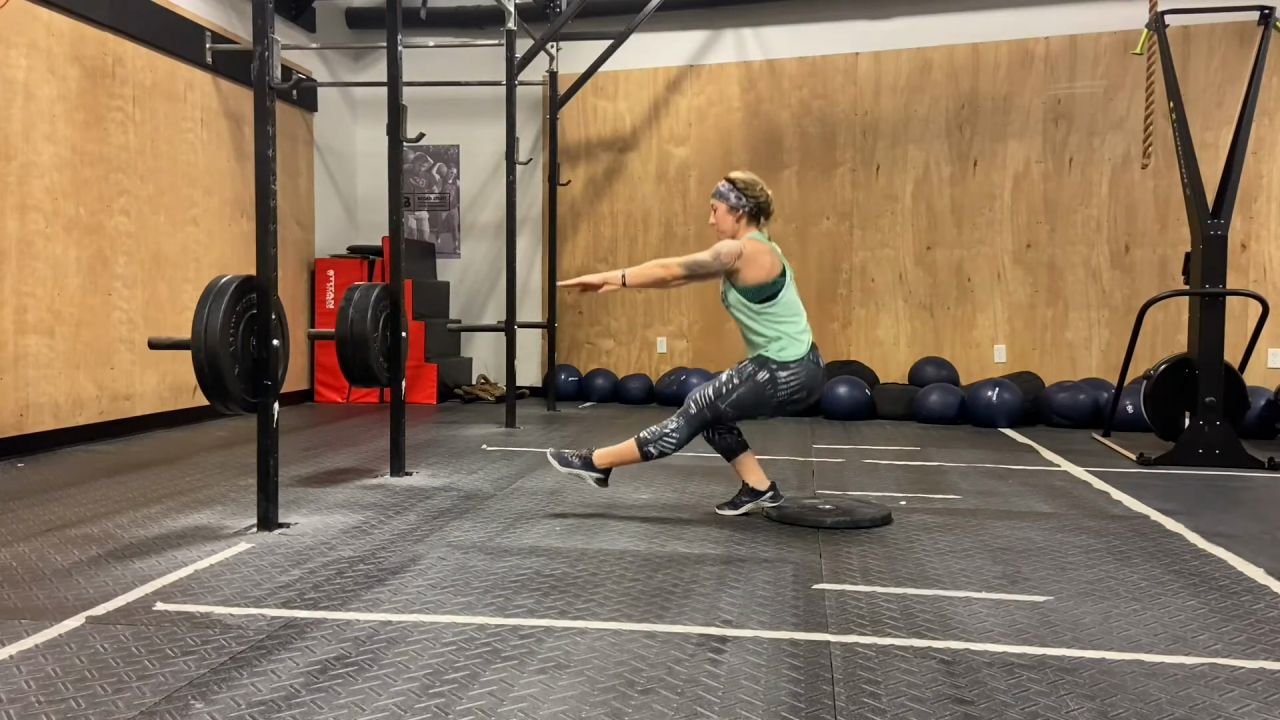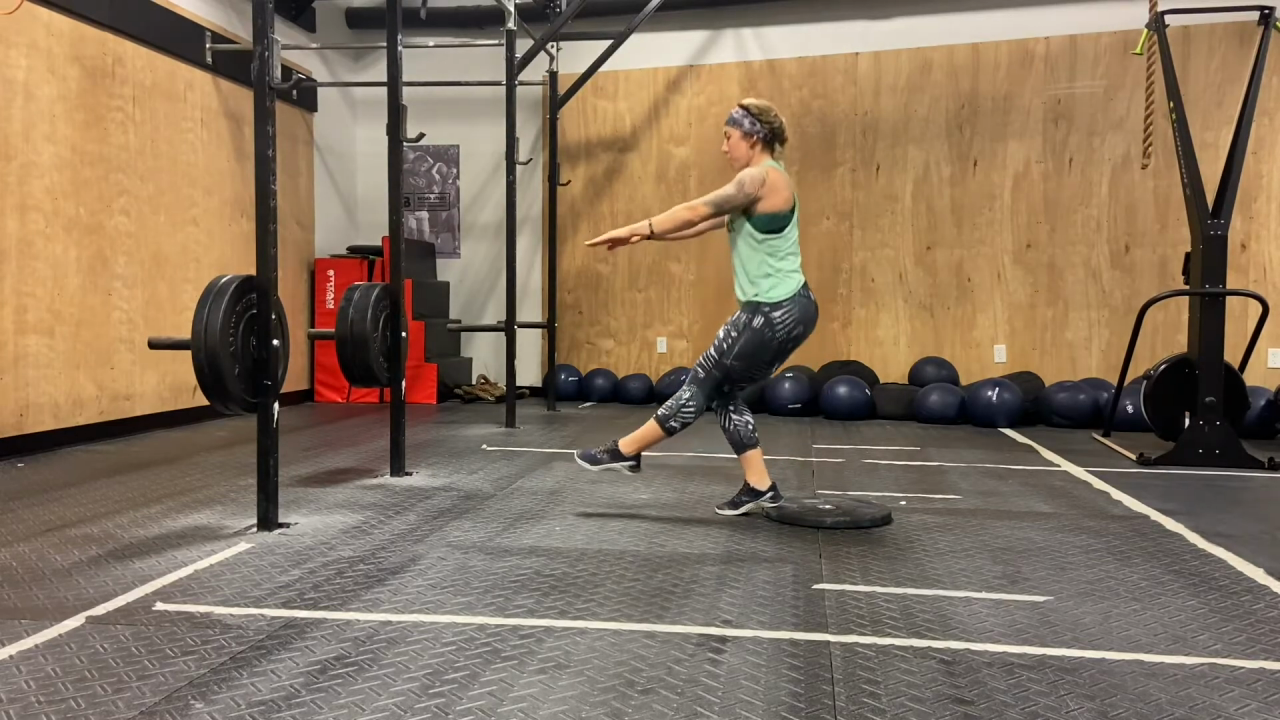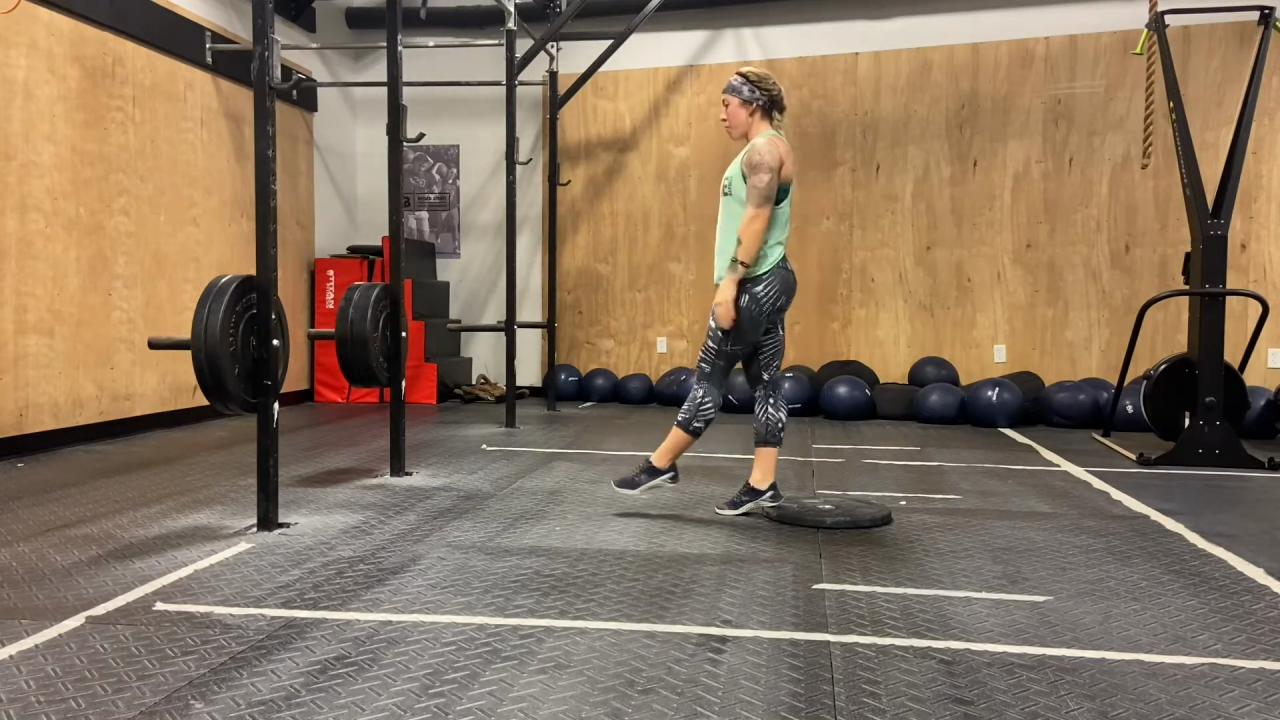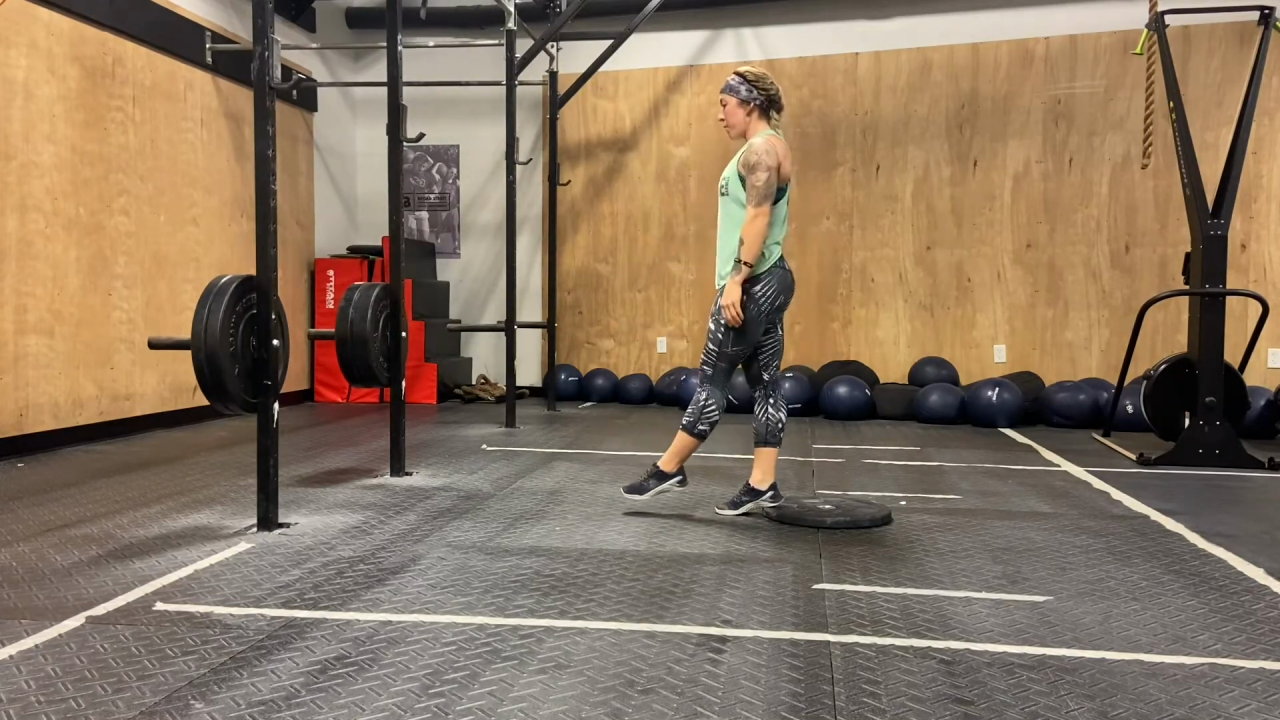
dt=0.4s
person 1, frame 1
left shoulder: (741, 251)
right shoulder: (753, 251)
left elbow: (671, 269)
right elbow: (684, 275)
left wrist: (610, 277)
right wrist: (619, 280)
left hip: (788, 374)
right hip: (791, 368)
left knee: (692, 415)
right knee: (703, 407)
left ankle: (596, 463)
right ankle: (759, 487)
person 1, frame 2
left shoulder: (760, 178)
right shoulder: (763, 181)
left elbow: (697, 210)
right elbow: (710, 221)
left wrist: (637, 229)
right wrist: (646, 233)
left hip: (775, 312)
right hip: (785, 309)
left knee: (702, 383)
right knee: (723, 391)
left ankle: (623, 451)
right ankle: (760, 487)
person 1, frame 3
left shoulder: (764, 148)
right shoulder: (764, 149)
left elbow: (757, 219)
left wrist: (731, 280)
right wrist: (735, 278)
left hip: (755, 284)
right hip: (768, 281)
left knee: (709, 378)
right knee: (764, 382)
left ankle: (660, 464)
right ankle: (763, 485)
person 1, frame 4
left shoulder: (761, 148)
right shoulder: (763, 148)
left elbow: (758, 217)
left wrist: (736, 279)
left hip: (753, 283)
right hip: (767, 281)
left knee: (712, 379)
right knee: (764, 382)
left ankle: (668, 469)
right ankle: (763, 485)
